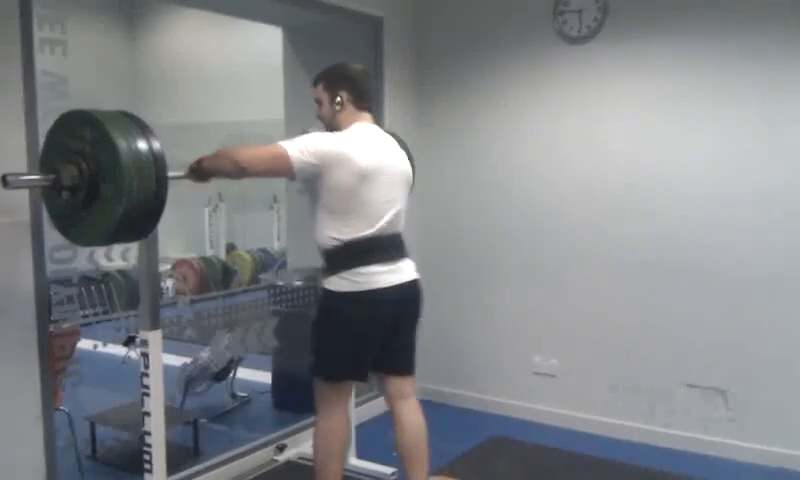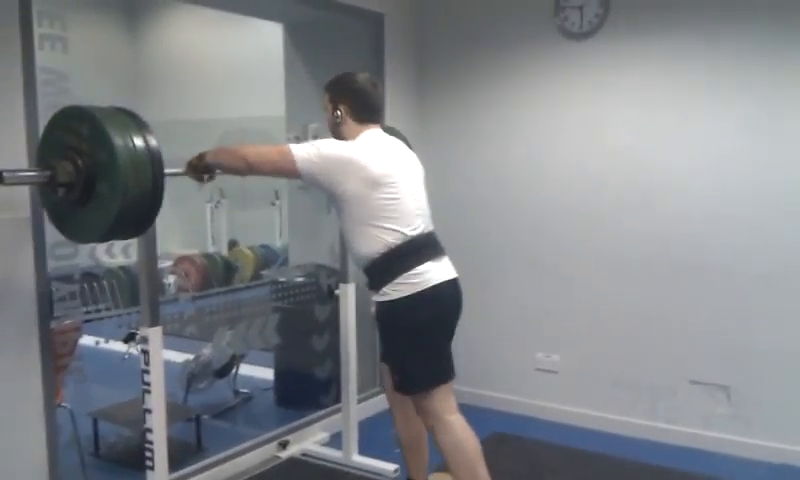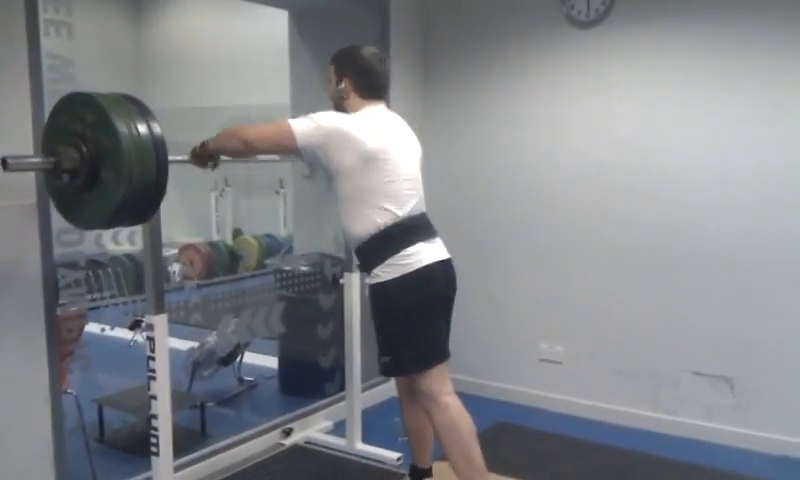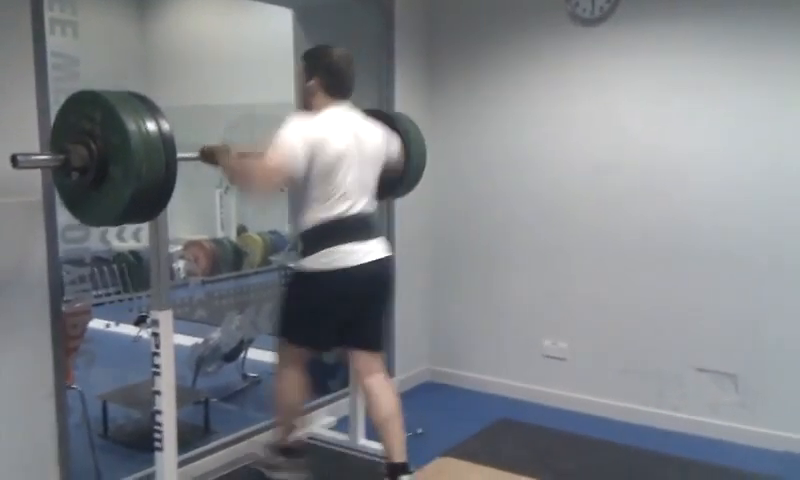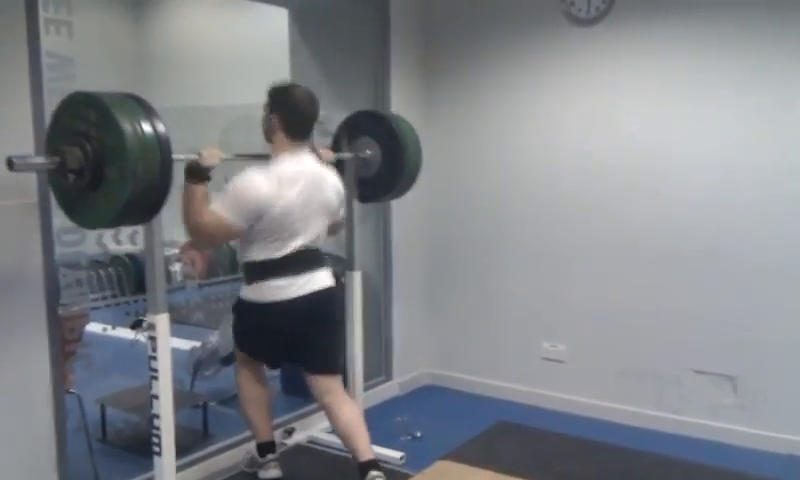
dt=1s
person 1, frame 1
left shoulder: (329, 148)
right shoulder: (396, 150)
left elbow: (245, 161)
left wrist: (202, 165)
left hip: (355, 291)
right hip: (403, 284)
left knee: (332, 401)
right knee: (402, 395)
person 1, frame 2
left shoulder: (341, 156)
right shoulder: (396, 149)
left elbow: (251, 159)
left wrist: (203, 160)
left hip: (410, 295)
right hip: (436, 284)
left knee: (438, 409)
right knee: (398, 386)
person 1, frame 3
left shoulder: (339, 129)
right shoulder: (393, 125)
left elbow: (251, 138)
left wrist: (207, 148)
left hip: (403, 277)
right hip: (427, 266)
left knee: (434, 391)
right knee: (411, 382)
person 1, frame 4
left shoulder: (307, 129)
right shoulder: (373, 130)
left elbow: (264, 178)
right elbow: (396, 158)
left wrist: (228, 161)
left hip: (327, 268)
right hip: (374, 262)
left knee: (291, 359)
right knee: (372, 371)
person 1, frame 5
left shoulder: (255, 183)
right shoulder: (330, 179)
left elbow: (201, 233)
left wrist: (198, 176)
left hip: (269, 299)
right hip: (319, 292)
left knee: (248, 366)
right knee: (331, 391)
